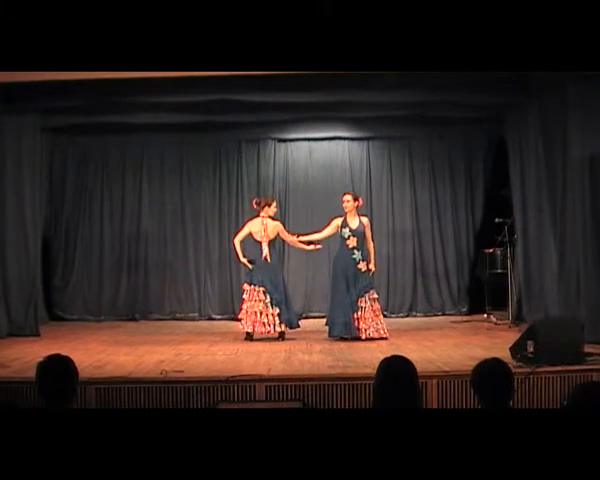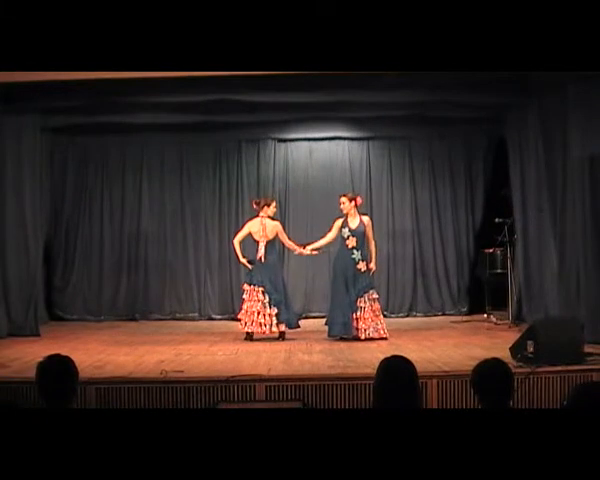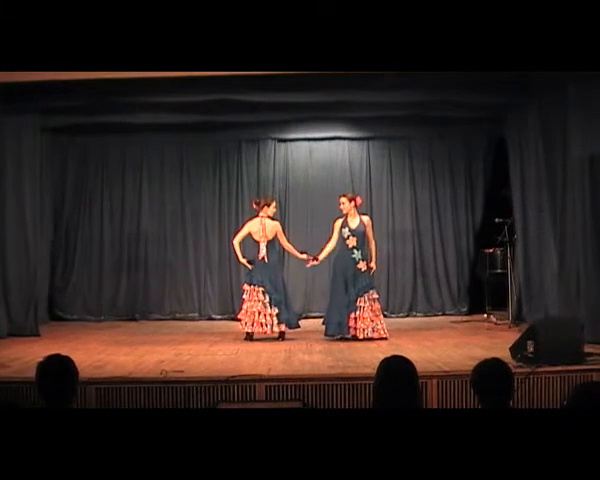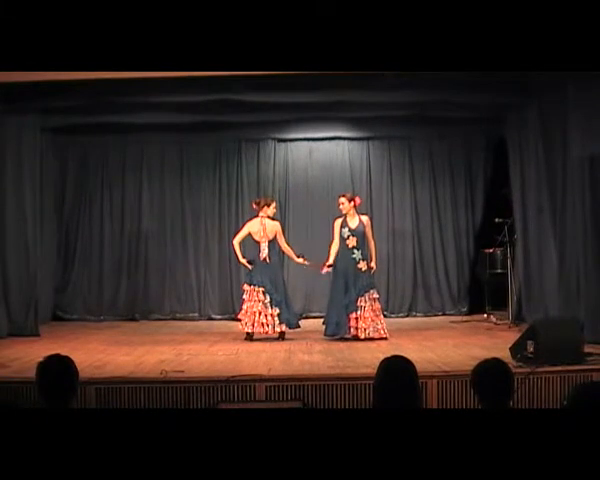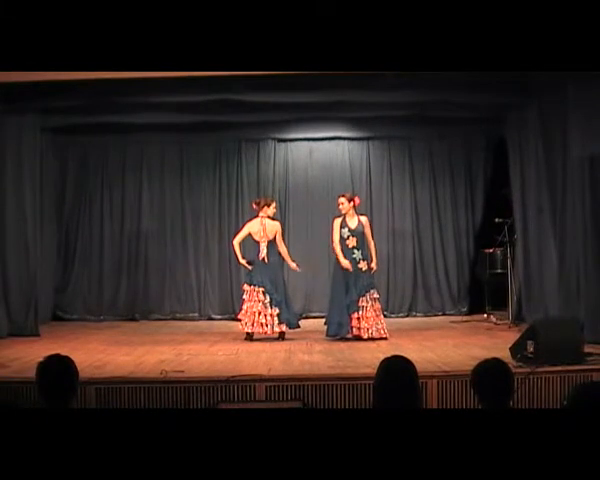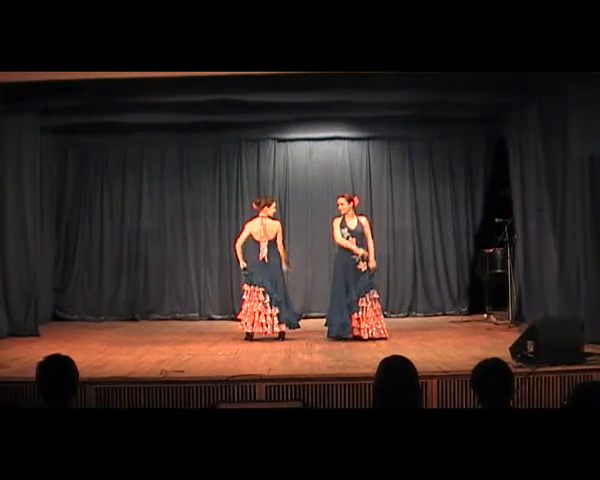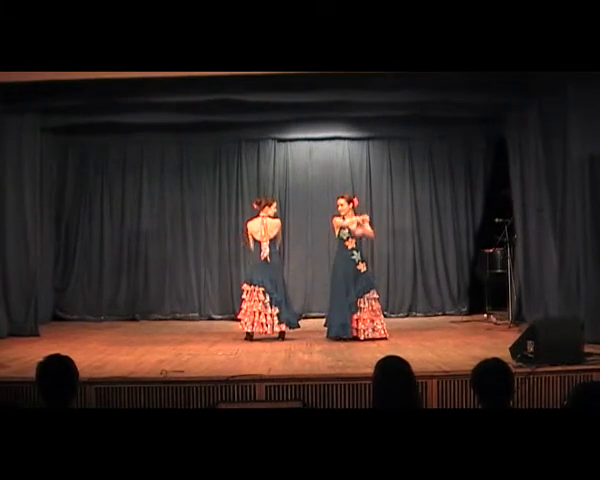
dt=0.3s
person 1, frame 1
left shoulder: (364, 221)
right shoulder: (339, 222)
left elbow: (369, 242)
right elbow: (321, 235)
left wrist: (372, 262)
right wrist: (299, 238)
left hip: (361, 264)
right hip: (343, 263)
left knee: (363, 296)
right knee: (344, 296)
left ankle: (364, 330)
right ankle: (345, 331)
person 1, frame 2
left shoulder: (365, 220)
right shoulder: (340, 222)
left elbow: (371, 242)
right elbow: (327, 239)
left wrist: (373, 261)
right wrist: (308, 248)
left hip: (360, 264)
right hip: (343, 263)
left knee: (363, 296)
right knee: (343, 296)
left ankle: (363, 331)
right ankle: (345, 331)
person 1, frame 3
left shoulder: (365, 220)
right shoulder: (339, 222)
left elbow: (371, 241)
right elbow: (332, 242)
left wrist: (373, 260)
right wrist: (319, 258)
left hip: (360, 264)
right hip: (343, 263)
left knee: (363, 295)
right knee: (343, 296)
left ankle: (365, 331)
right ankle: (345, 330)
person 1, frame 4
left shoulder: (364, 220)
right shoulder: (339, 222)
left elbow: (370, 241)
right elbow: (336, 243)
left wrist: (373, 260)
right wrist: (330, 261)
left hip: (361, 263)
right hip: (344, 263)
left knee: (364, 295)
right knee: (344, 295)
left ankle: (365, 331)
right ankle: (345, 330)
person 1, frame 5
left shoulder: (363, 220)
right shoulder: (338, 221)
left elbow: (370, 241)
right elbow: (335, 242)
left wrist: (374, 260)
right wrist: (341, 259)
left hip: (361, 263)
right hip: (345, 262)
left knee: (364, 295)
right knee: (344, 295)
left ankle: (364, 331)
right ankle: (345, 331)
person 1, frame 6
left shoulder: (362, 220)
right shoulder: (337, 221)
left elbow: (369, 240)
right elbow: (338, 239)
left wrist: (372, 258)
right wrist: (356, 249)
left hip: (360, 263)
right hip: (343, 263)
left knee: (364, 295)
right knee: (344, 295)
left ankle: (364, 330)
right ankle: (345, 331)
person 1, frame 7
left shoulder: (362, 220)
right shoulder: (337, 220)
left elbow: (371, 234)
right elbow: (346, 223)
left wrist: (363, 229)
right wrist: (360, 219)
left hip: (359, 262)
right hip: (343, 263)
left knee: (364, 296)
right knee: (344, 296)
left ankle: (364, 331)
right ankle: (344, 331)
person 2, frame 1
left shoulder: (251, 224)
right shoulder: (276, 225)
left elbow: (236, 240)
right elbow: (291, 241)
left wrist: (242, 258)
right wrist: (307, 247)
left hip: (257, 265)
right hip: (272, 265)
left knee: (253, 297)
right knee: (276, 296)
left ankle: (249, 332)
right ankle: (281, 331)
person 2, frame 2
left shoulder: (251, 224)
right shoulder: (276, 225)
left elbow: (236, 240)
right elbow: (288, 243)
left wrist: (241, 258)
right wrist: (302, 251)
left hip: (257, 265)
right hip: (272, 264)
left knee: (253, 296)
right knee: (276, 295)
left ankle: (250, 332)
right ankle: (281, 331)
person 2, frame 3
left shoulder: (251, 224)
right shoulder: (275, 225)
left elbow: (235, 241)
right elbow: (285, 244)
left wrist: (241, 258)
right wrist: (300, 256)
left hip: (257, 264)
right hip: (272, 264)
left knee: (253, 297)
right knee: (276, 295)
left ankle: (250, 332)
right ankle: (281, 331)
person 2, frame 4
left shoulder: (251, 224)
right shoulder: (275, 225)
left elbow: (235, 241)
right elbow: (284, 246)
left wrist: (241, 258)
right wrist: (296, 259)
left hip: (257, 264)
right hip: (273, 264)
left knee: (254, 296)
right knee: (277, 295)
left ankle: (250, 332)
right ankle: (281, 331)
person 2, frame 5
left shoulder: (251, 224)
right shoulder: (275, 225)
left elbow: (235, 241)
right elbow: (281, 247)
left wrist: (241, 259)
right wrist: (290, 262)
left hip: (257, 265)
right hip: (273, 264)
left knee: (254, 297)
right knee: (276, 295)
left ankle: (250, 332)
right ankle: (281, 331)
person 2, frame 6
left shoulder: (250, 225)
right shoulder: (276, 224)
left elbow: (238, 244)
right elbow: (280, 247)
left wrist: (242, 262)
right wrist: (284, 263)
left hip: (256, 264)
right hip: (273, 264)
left knee: (254, 297)
right knee: (277, 295)
left ankle: (250, 332)
right ankle: (281, 331)
person 2, frame 7
left shoulder: (251, 224)
right shoulder: (277, 223)
left elbow: (251, 245)
left hip: (257, 264)
right hip: (273, 263)
left knee: (254, 298)
right knee: (277, 295)
left ankle: (250, 332)
right ankle: (281, 331)
